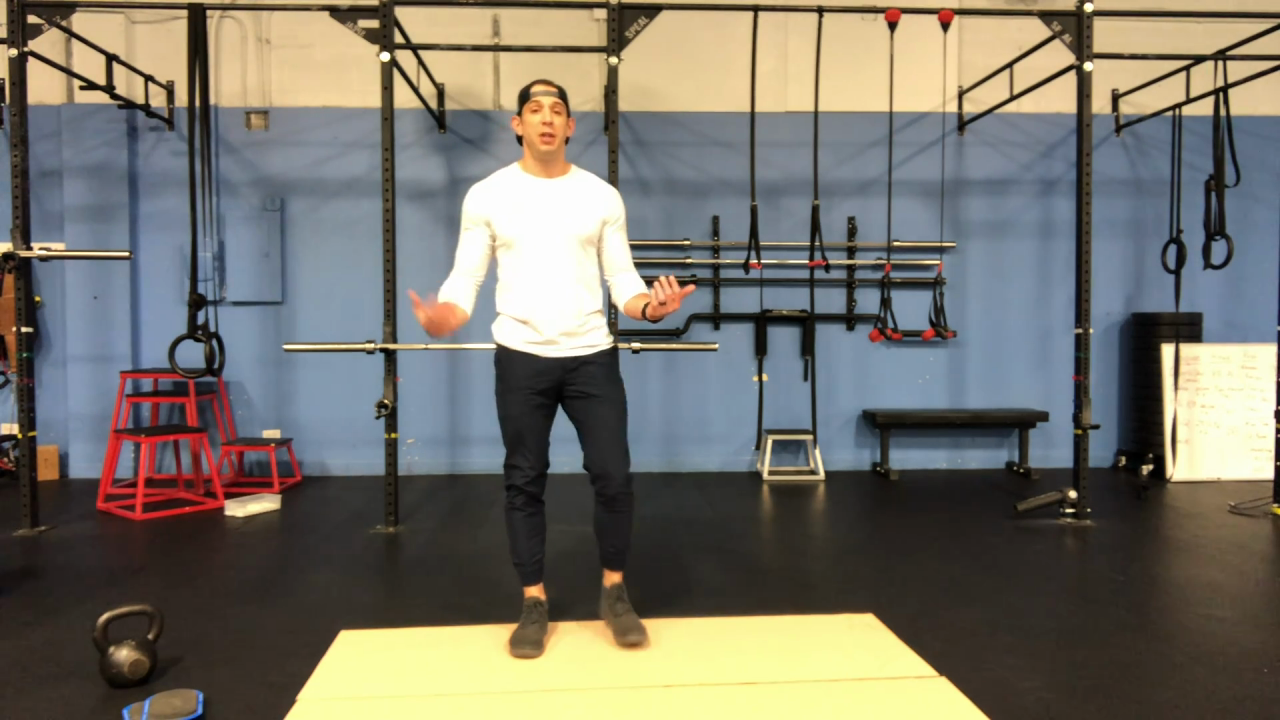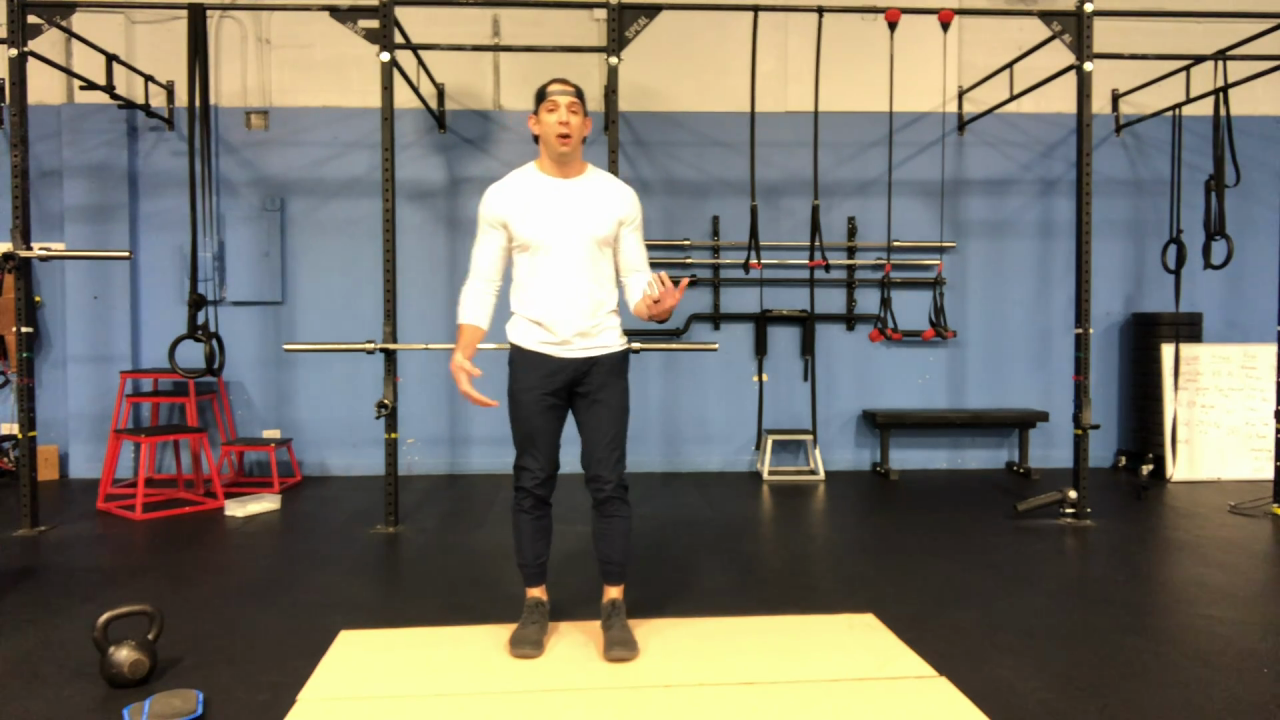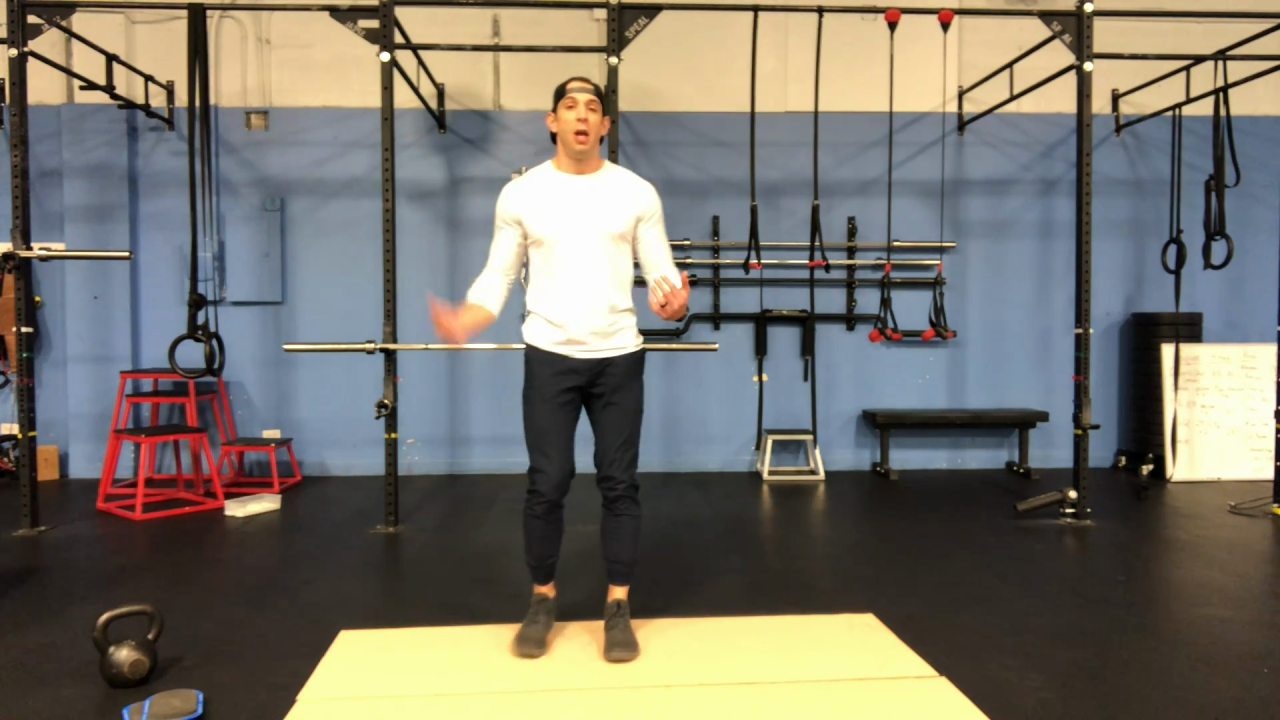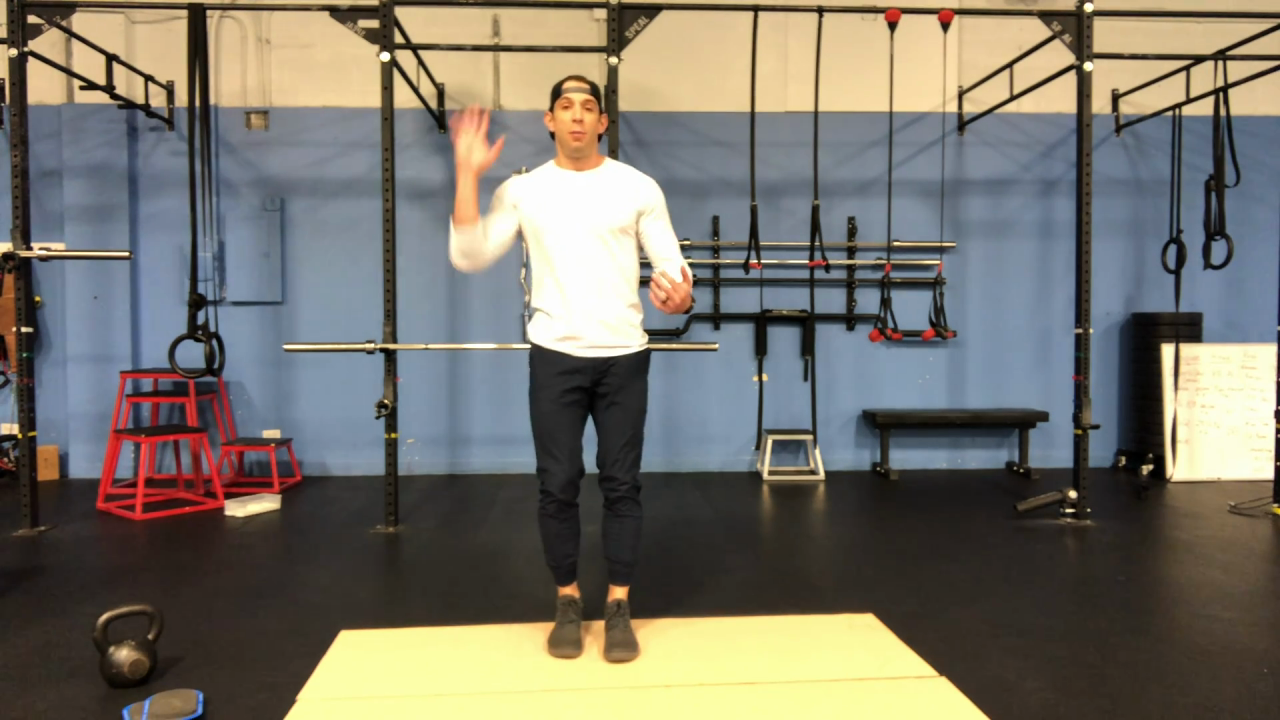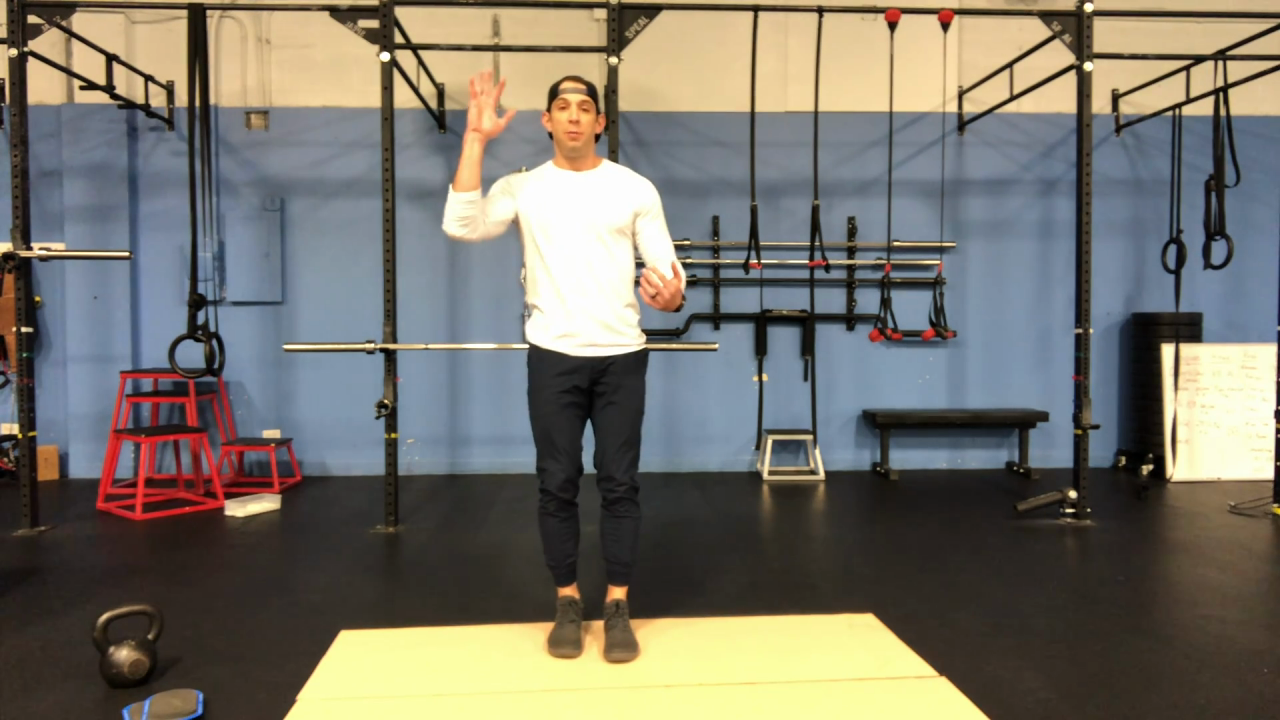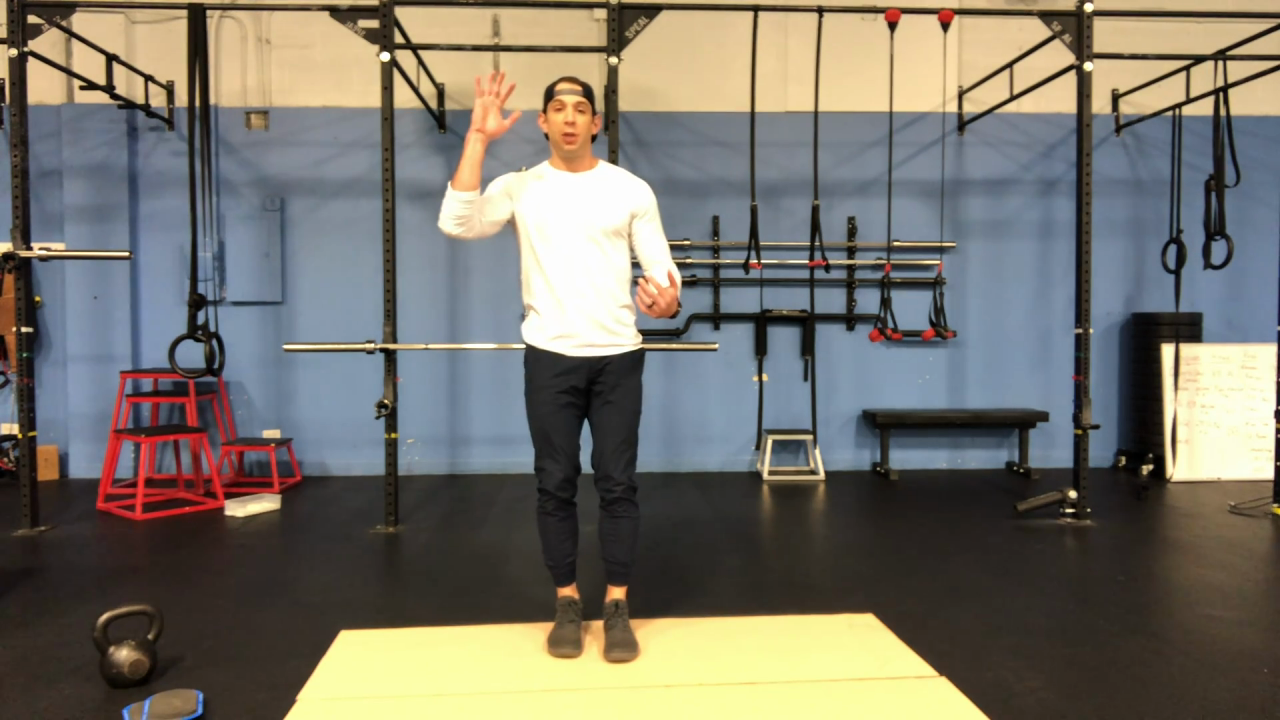
dt=0.2s
person 1, frame 1
left shoulder: (602, 195)
right shoulder: (487, 195)
left elbow: (621, 279)
right elbow: (465, 279)
left wrist: (651, 307)
right wrist: (443, 315)
left hip: (591, 356)
right hip: (522, 358)
left knee: (612, 476)
right knee: (524, 482)
left ankle: (614, 591)
right ankle: (534, 603)
person 1, frame 2
left shoulder: (618, 196)
right shoulder: (504, 196)
left elbow: (635, 279)
right elbow: (483, 284)
left wrist: (657, 306)
right wrist: (463, 351)
left hip: (603, 358)
right hip: (534, 358)
left knee: (608, 482)
right knee: (532, 483)
left ankle: (613, 608)
right ankle: (535, 604)
person 1, frame 3
left shoulder: (636, 192)
right shoulder: (521, 193)
left elbow: (659, 271)
right elbow: (498, 276)
left wrist: (673, 303)
right wrist: (466, 324)
left hip: (618, 358)
right hip: (550, 357)
left knee: (619, 483)
right knee: (546, 484)
left ankle: (617, 607)
right ankle: (542, 600)
person 1, frame 4
left shoulder: (638, 187)
right shoulder: (522, 189)
left elbow: (668, 261)
right elbow: (470, 257)
left wrist: (678, 293)
right wrist: (467, 174)
left hip: (623, 357)
right hip: (555, 356)
left knee: (621, 483)
right knee: (557, 484)
left ankle: (617, 607)
right ankle: (568, 602)
person 1, frame 5
left shoulder: (635, 188)
right shoulder: (522, 188)
left elbow: (665, 262)
right elbow: (461, 225)
left wrist: (673, 294)
right wrist: (475, 138)
left hip: (621, 356)
right hip: (553, 357)
left knee: (619, 483)
right knee: (557, 484)
left ankle: (617, 607)
right ankle: (567, 604)
person 1, frame 6
left shoulder: (631, 189)
right shoulder: (519, 187)
left elbow: (662, 266)
right elbow: (457, 222)
left wrist: (669, 300)
right wrist: (478, 137)
left hip: (618, 357)
right hip: (550, 358)
left knee: (617, 483)
right knee: (556, 484)
left ankle: (617, 608)
right ankle: (567, 604)
